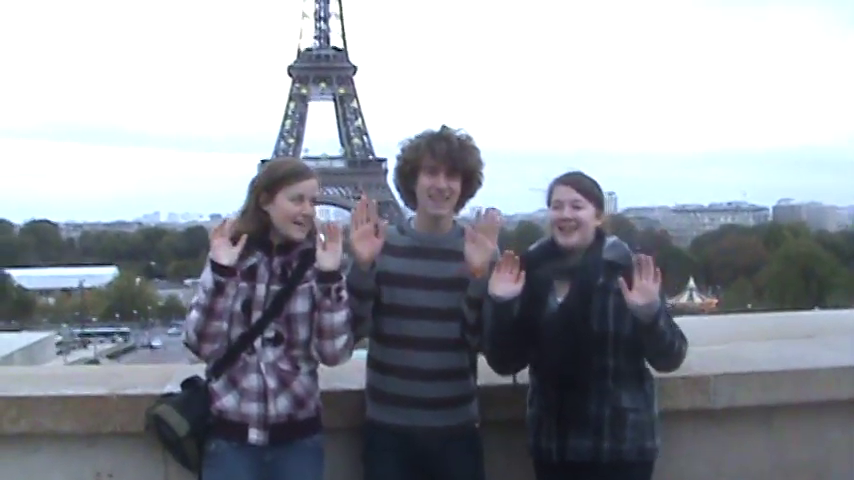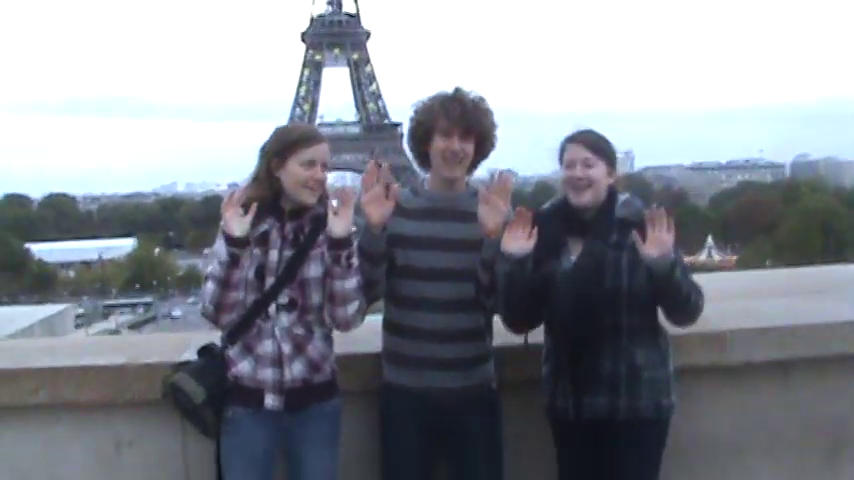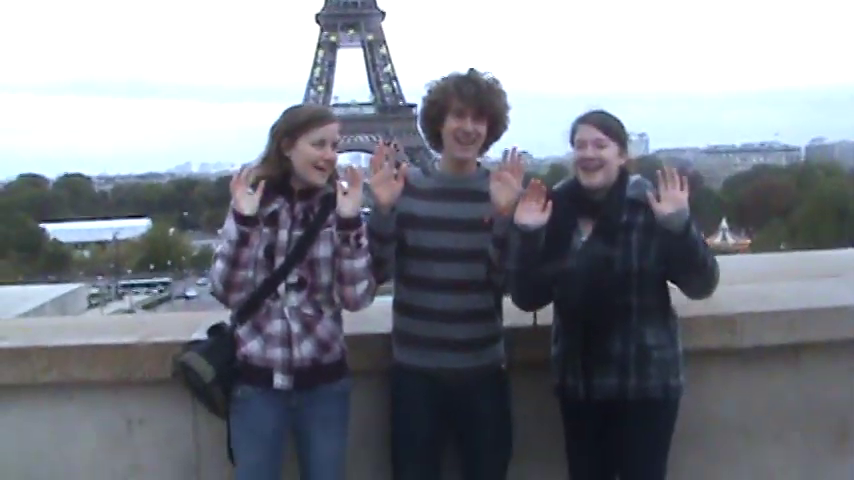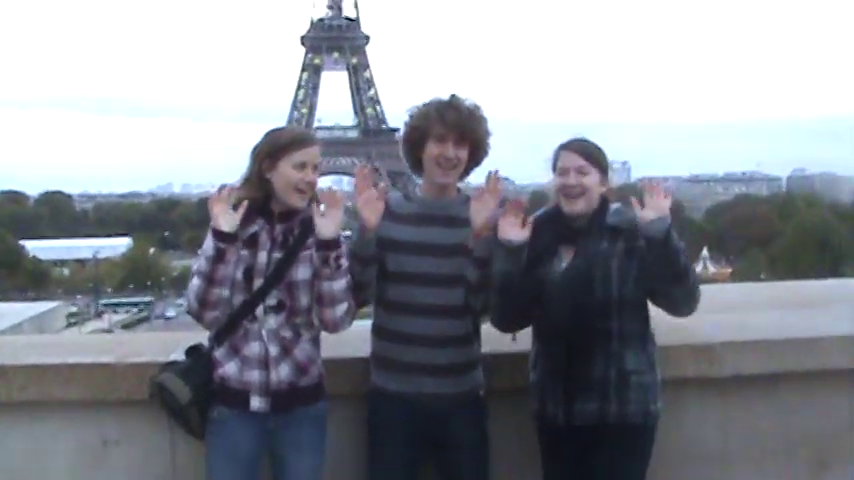
dt=0.1s
person 1, frame 1
left shoulder: (478, 248)
right shoulder: (382, 244)
left elbow: (480, 338)
right elbow: (355, 327)
left wrist: (479, 274)
right wrist: (362, 264)
left hip: (456, 425)
right hip: (389, 424)
person 1, frame 2
left shoulder: (491, 211)
right shoulder: (395, 207)
left elbow: (494, 299)
right elbow: (369, 290)
left wrist: (493, 236)
right wrist: (373, 228)
left hip: (473, 387)
right hip: (406, 387)
person 1, frame 3
left shoulder: (502, 193)
right shoulder: (406, 187)
left elbow: (504, 280)
right elbow: (378, 272)
left wrist: (505, 214)
right wrist: (383, 210)
left hip: (483, 369)
right hip: (414, 369)
person 1, frame 4
left shoulder: (483, 218)
right shoulder: (387, 211)
left elbow: (484, 305)
right elbow: (357, 295)
left wrist: (483, 236)
right wrist: (368, 231)
left hip: (461, 393)
right hip: (392, 392)
person 2, frame 1
left shoulder: (315, 262)
right shoulder: (230, 254)
left elbow: (334, 352)
right elbow: (204, 345)
left wrist: (329, 277)
right wrist: (220, 272)
left hip: (298, 436)
right hip: (232, 435)
person 2, frame 2
left shoulder: (327, 225)
right shoulder: (242, 221)
left elbow: (346, 317)
right elbow: (220, 314)
left wrist: (341, 241)
right wrist: (234, 241)
left hip: (315, 400)
right hip: (248, 400)
person 2, frame 3
left shoulder: (336, 207)
right shoulder: (253, 200)
left elbow: (355, 298)
right elbow: (229, 293)
left wrist: (350, 222)
right wrist: (243, 220)
left hip: (324, 380)
right hip: (257, 379)
person 2, frame 4
left shoulder: (317, 230)
right shoulder: (233, 224)
left elbow: (335, 320)
right elbow: (206, 314)
left wrist: (329, 244)
right wrist: (221, 240)
left hip: (301, 403)
right hip: (234, 402)
person 3, frame 1
left shoulder: (625, 272)
right shoulder: (531, 272)
left elbow: (668, 357)
right elbow: (505, 362)
left wrist: (648, 312)
right wrist: (501, 304)
left hip: (620, 443)
right hip: (553, 442)
person 3, frame 2
left shoulder: (638, 228)
right shoulder: (546, 229)
left elbow: (686, 312)
right elbow: (519, 319)
left wrist: (664, 265)
right wrist: (514, 263)
left hip: (636, 399)
right hip: (570, 400)
person 3, frame 3
left shoulder: (648, 208)
right shoulder: (557, 209)
left elbow: (703, 283)
right elbow: (529, 298)
left wrist: (678, 223)
right wrist: (526, 235)
left hip: (645, 381)
right hip: (578, 380)
person 3, frame 4
left shoulder: (632, 236)
right shoulder: (538, 237)
left elbow: (682, 303)
right elbow: (507, 320)
left wrist: (661, 233)
right wrist: (508, 252)
left hip: (623, 406)
right hip: (555, 407)
